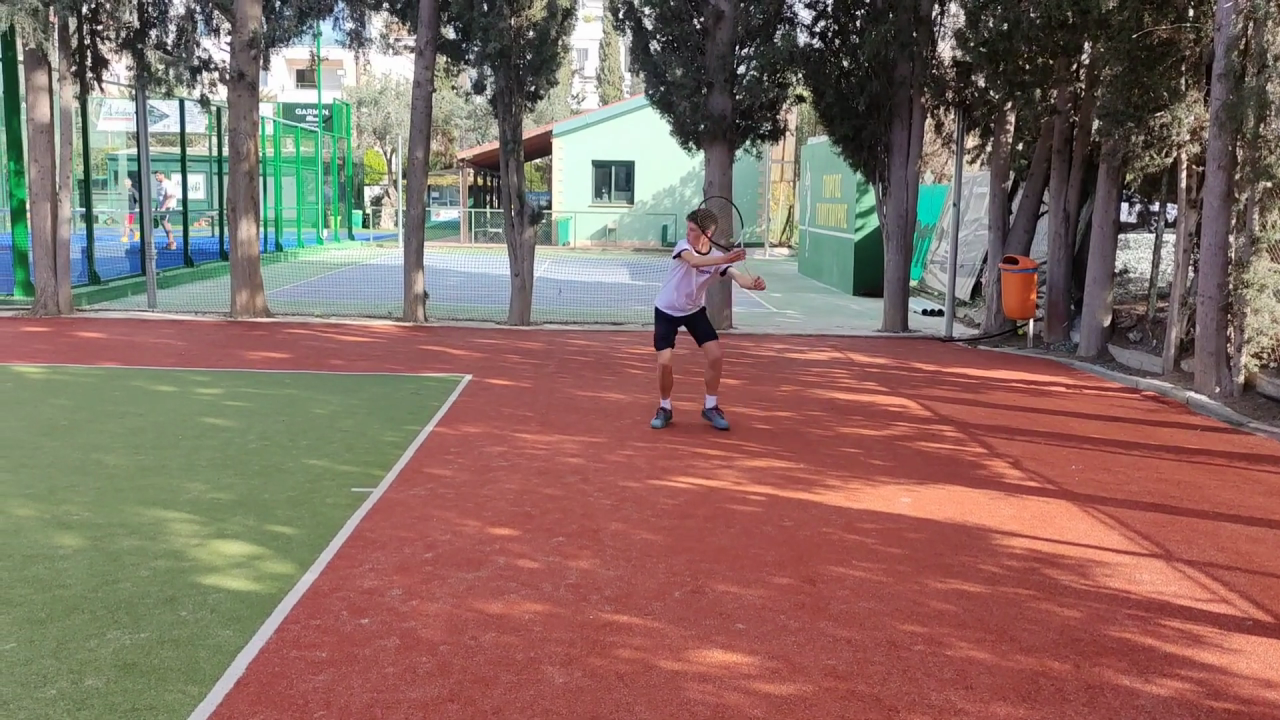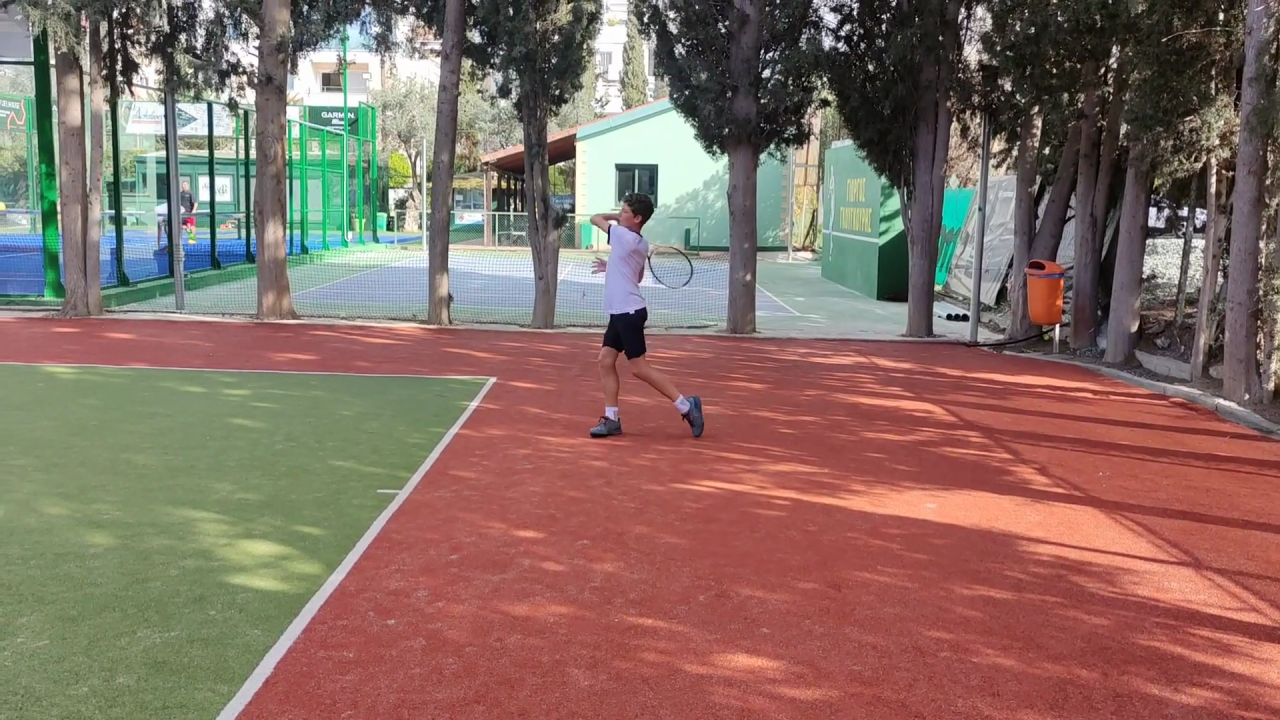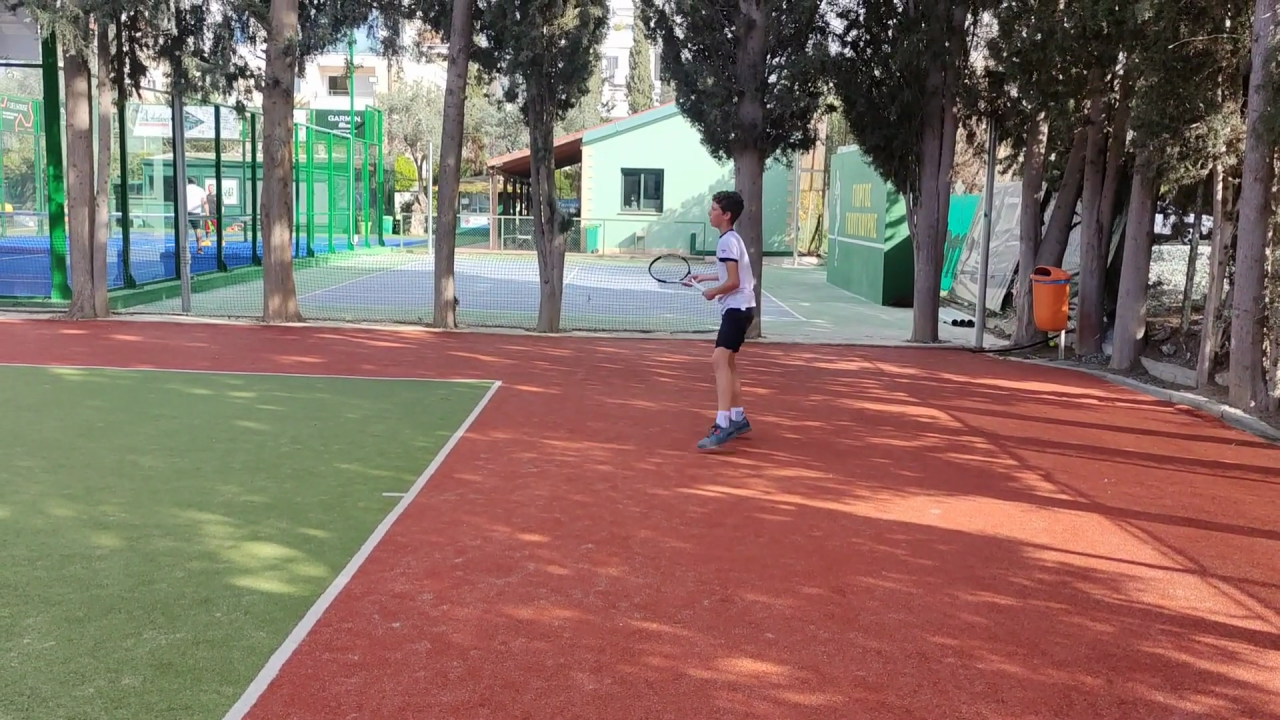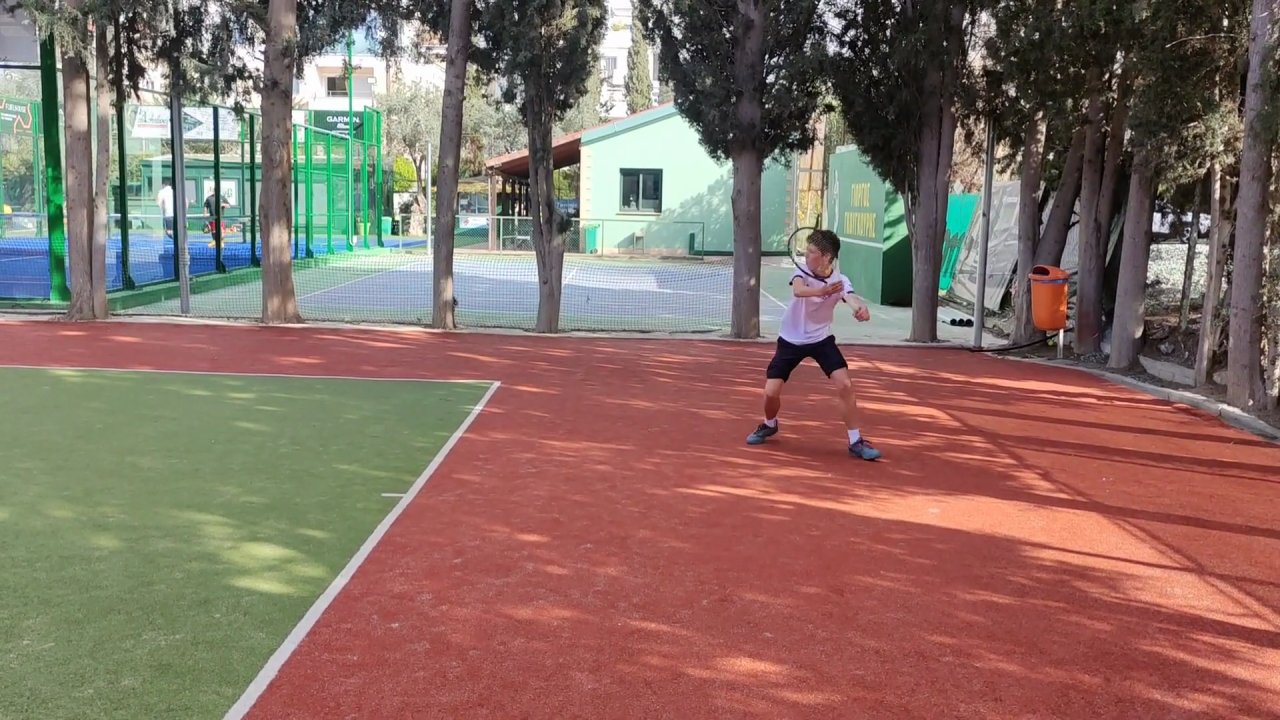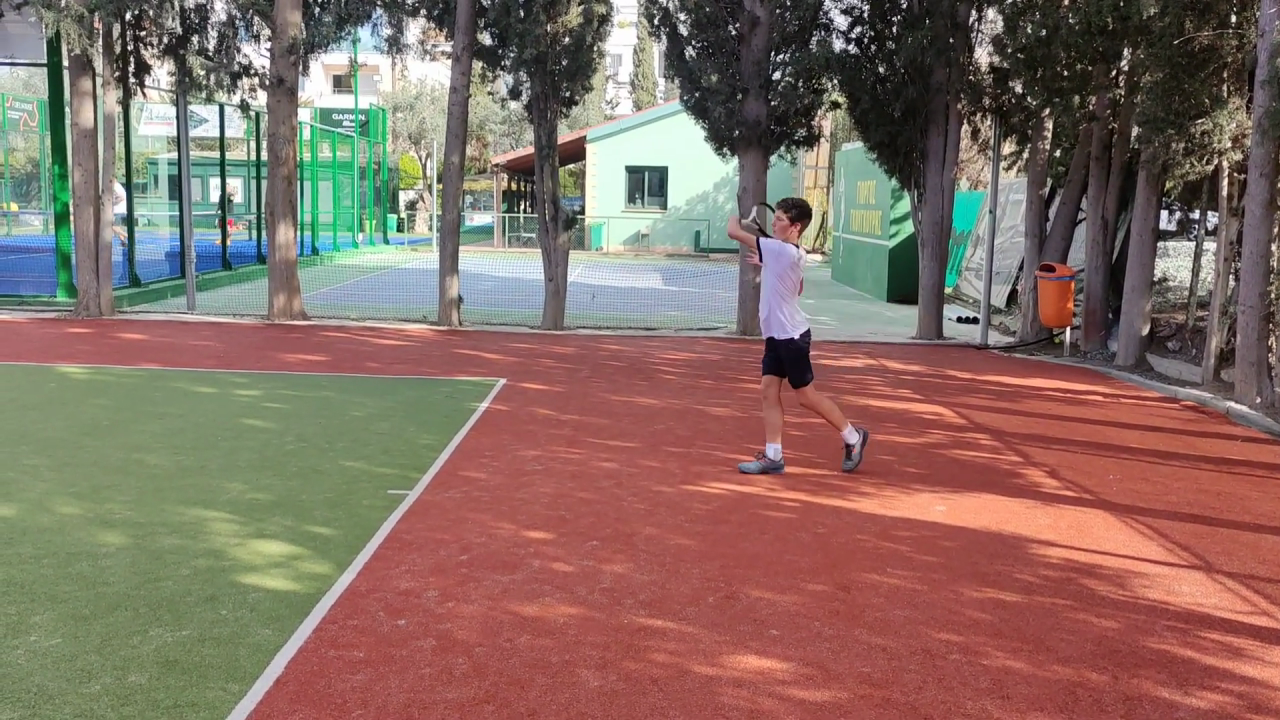
dt=1s
person 1, frame 1
left shoulder: (718, 257)
right shoulder: (683, 246)
left elbow: (740, 279)
right elbow: (695, 261)
left wrist: (756, 283)
right wrist: (726, 259)
left hip: (694, 311)
right hip: (666, 310)
left knee: (715, 356)
right knee: (665, 362)
left ankle: (711, 407)
right ankle: (665, 408)
person 1, frame 2
left shoulder: (620, 233)
right shoulder: (642, 244)
left elbow: (596, 219)
left wrist: (613, 216)
right wrist: (610, 267)
left hip: (628, 311)
right hip: (622, 311)
left knee: (640, 367)
right knee: (605, 361)
left ankle: (686, 406)
right ankle: (612, 419)
person 1, frame 3
left shoulder: (727, 242)
right shoulder: (732, 239)
left elbow: (733, 281)
left wrist: (712, 293)
right wrist: (705, 276)
left hip: (737, 308)
right hip: (737, 308)
left knee: (719, 361)
right knee: (725, 363)
left ankle: (723, 424)
right ankle: (735, 418)
person 1, frame 4
left shoulder: (839, 282)
right shoulder: (801, 271)
left elbow: (858, 305)
right elbow: (799, 291)
left wrist: (862, 311)
right wrist: (825, 290)
left hip: (821, 340)
right hip: (789, 340)
left knee: (844, 385)
right knee: (771, 393)
left ankle: (855, 440)
right ankle: (769, 424)
person 1, frame 5
left shoulder: (775, 248)
right shoulder: (794, 254)
left elbow: (734, 232)
left wrist: (734, 219)
left hip: (791, 336)
right hip: (778, 335)
left knee: (806, 395)
right knee: (768, 390)
left ankle: (853, 437)
right ankle: (773, 456)
